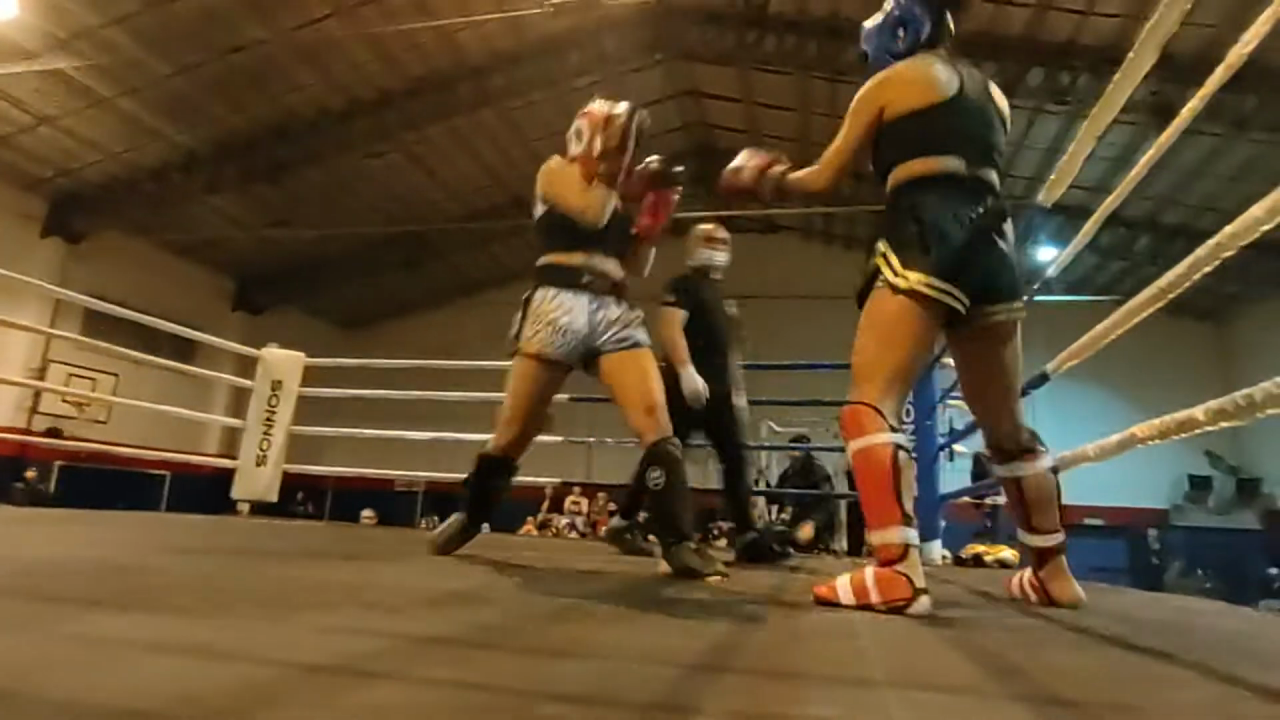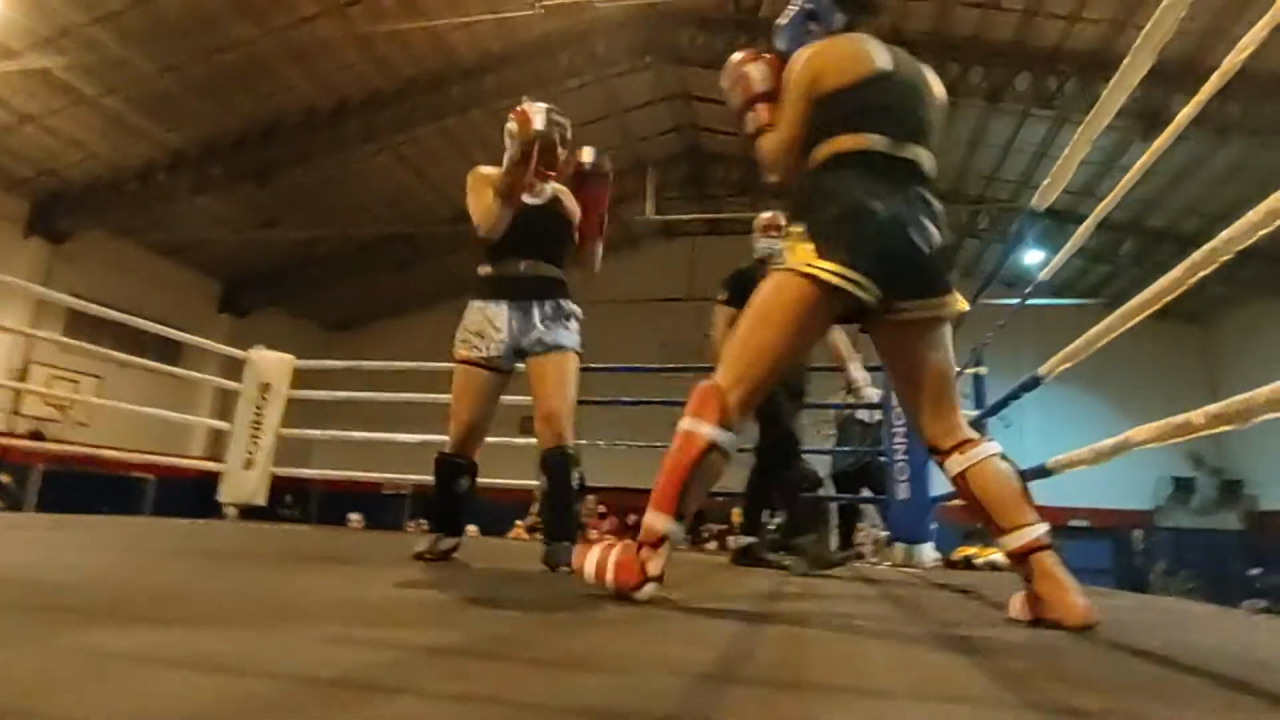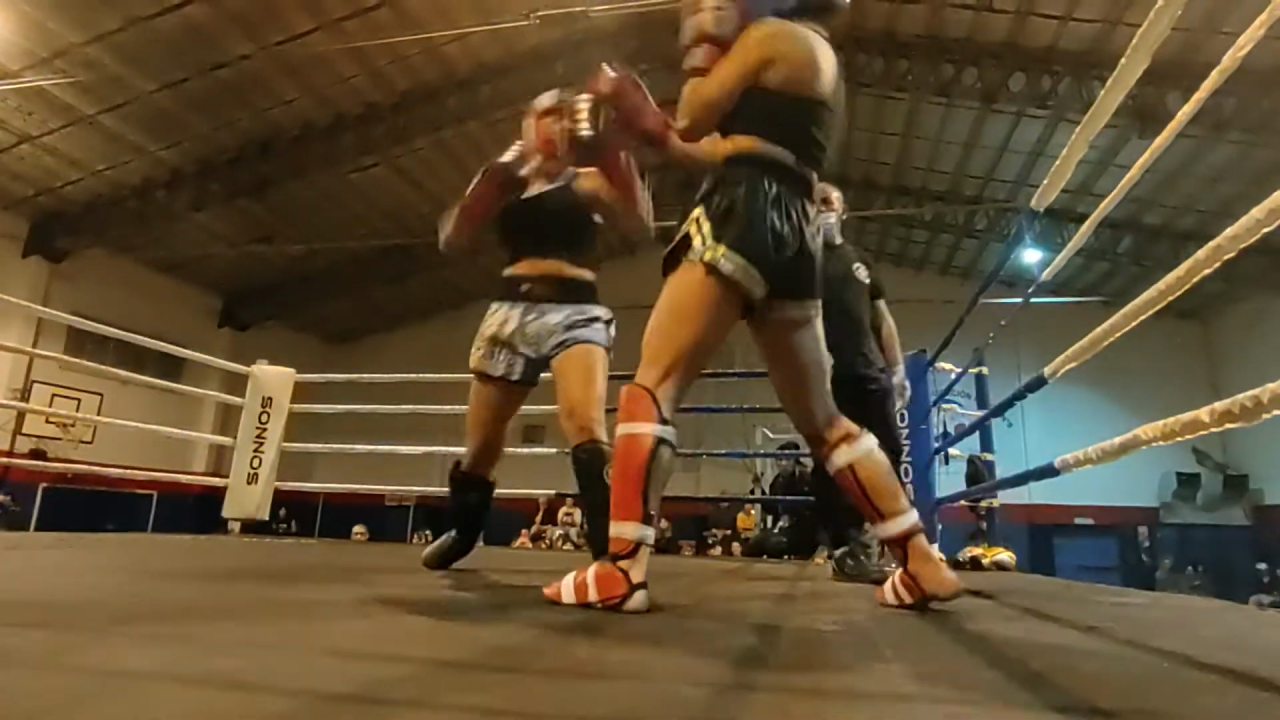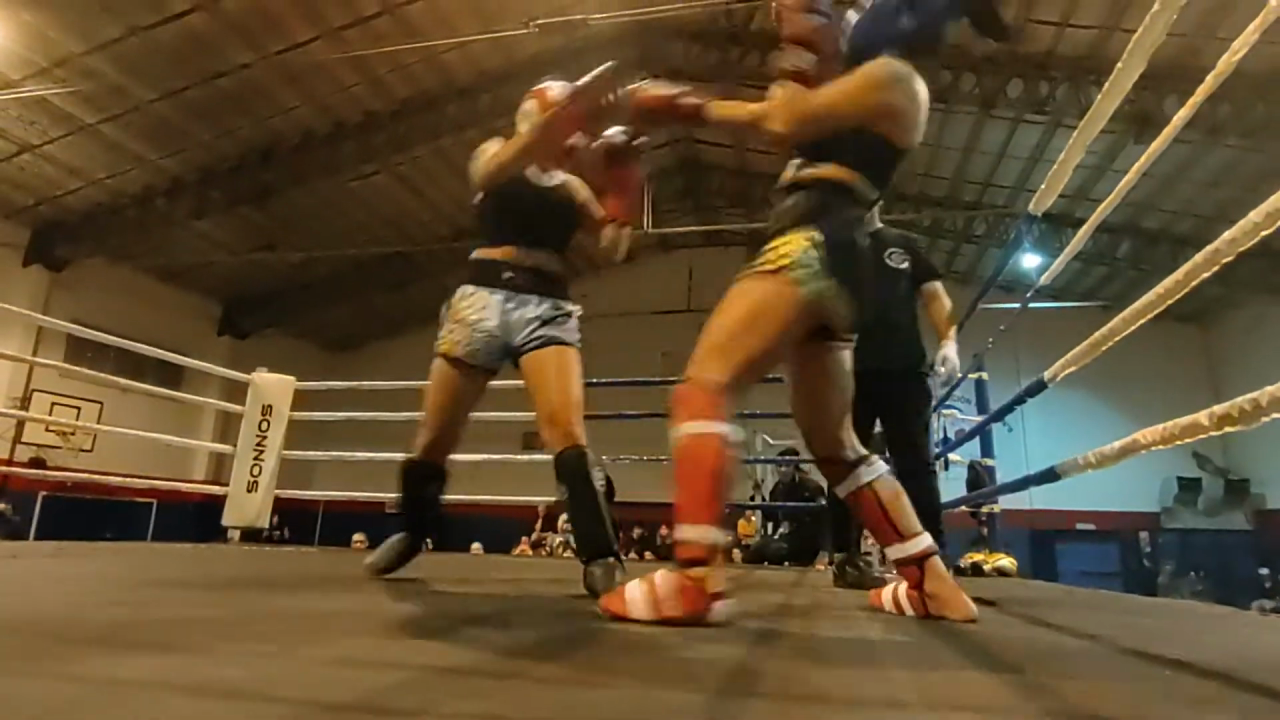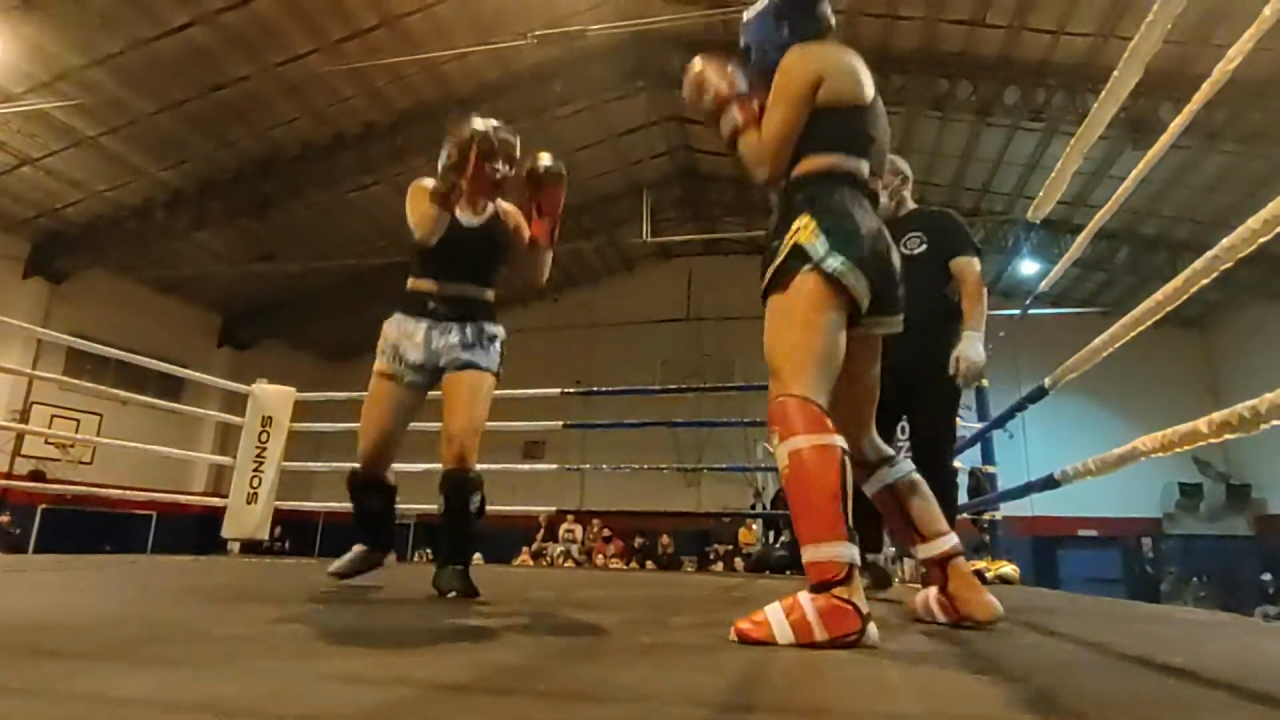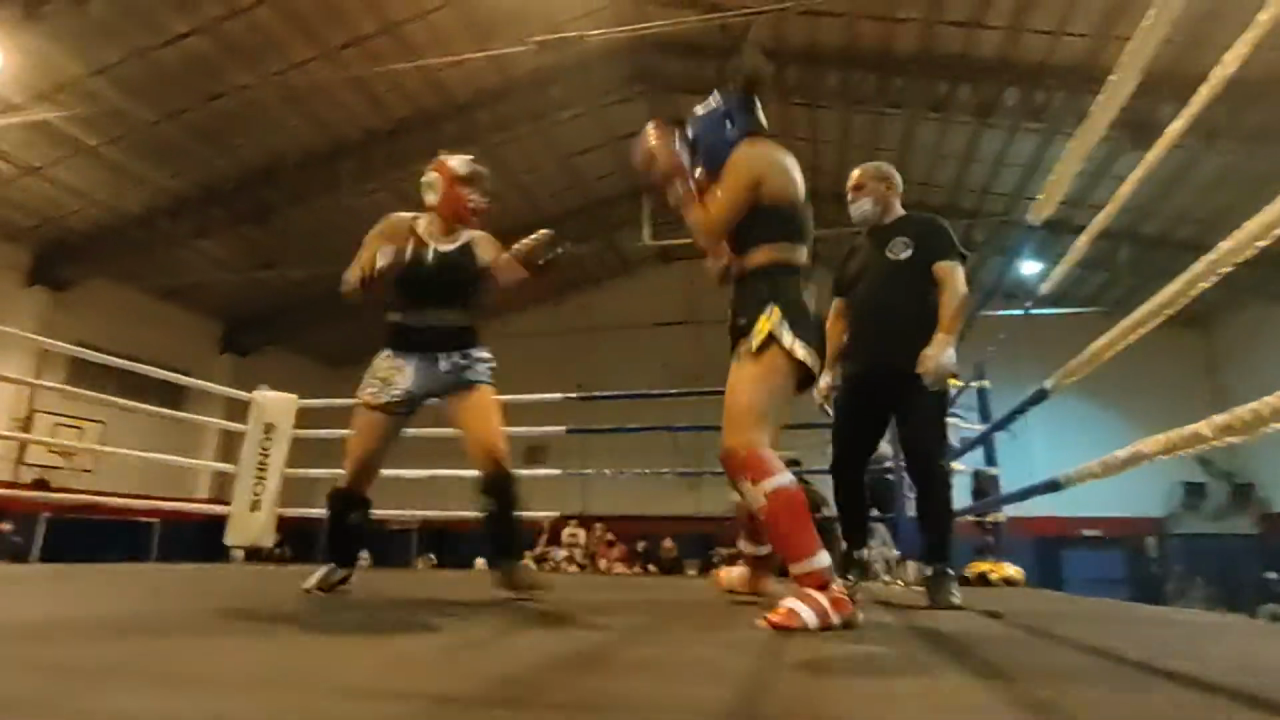
dt=0.5s
person 1, frame 1
left shoulder: (893, 80)
right shoulder: (991, 94)
left elbow: (823, 177)
left wrist: (771, 176)
left hip: (927, 244)
right hip: (991, 247)
left knee: (869, 405)
right knee: (1004, 426)
left ankle: (897, 568)
right ankle: (1052, 572)
person 1, frame 2
left shoulder: (815, 57)
right shoulder: (922, 78)
left elbow: (788, 167)
left wrist: (759, 105)
left hip: (840, 230)
right hip: (917, 234)
left knee: (725, 394)
right knee: (944, 427)
left ankle: (643, 556)
right ankle: (1049, 582)
person 1, frame 3
right shoulder: (821, 65)
left elbow: (692, 120)
right wrist: (650, 122)
left hip: (737, 219)
right hip: (793, 237)
left knee: (653, 387)
right knee: (821, 416)
left ankle: (622, 569)
right ankle: (922, 564)
person 1, frame 4
left shoulder: (889, 77)
right shoulder: (868, 93)
left elbow: (783, 122)
right elbow: (756, 116)
right wrist: (687, 104)
left hip: (811, 246)
right hip: (832, 257)
left knee: (701, 391)
right knee: (834, 442)
left ankle: (694, 579)
right ankle: (933, 582)
person 1, frame 5
left shoulder: (805, 59)
right shoulder: (854, 75)
left elbow: (767, 166)
left wrist: (729, 108)
left hip: (823, 232)
right hip: (865, 236)
left knee: (795, 401)
right knee: (858, 437)
left ankle: (835, 595)
right ankle: (957, 584)
person 1, frame 6
left shoulder: (756, 157)
right shoulder: (762, 170)
left elbow: (708, 229)
right elbow: (728, 263)
left wrist: (675, 177)
left hip: (777, 316)
right hip: (761, 318)
left knee: (743, 448)
right knee: (742, 453)
left ankle: (823, 587)
right ankle: (758, 562)
person 2, frame 1
left shoulder: (618, 200)
right shoulder: (555, 171)
left elbow: (638, 265)
right elbow: (592, 214)
left wrist: (657, 203)
right wrist: (616, 159)
left hip: (615, 312)
right hip: (558, 302)
left knee: (655, 423)
right knee: (515, 429)
left ankle: (679, 542)
right ankle: (470, 515)
person 2, frame 2
left shoulder: (564, 199)
right shoulder: (486, 178)
left elbow: (589, 262)
right elbow: (489, 227)
left wrist: (595, 196)
right wrist: (520, 166)
left hip: (552, 314)
right hip: (493, 310)
left knee: (555, 427)
right knee: (465, 432)
left ankle: (560, 540)
right ankle: (446, 529)
person 2, frame 3
left shoulder: (589, 184)
right shoulder: (507, 187)
left elbow: (640, 224)
right elbow: (451, 240)
left wrist: (613, 158)
right wrist: (494, 178)
left hip: (577, 315)
right hip: (513, 315)
left knee: (586, 427)
right knee: (479, 447)
left ankle: (611, 552)
right ankle: (464, 532)
person 2, frame 4
left shoulder: (574, 187)
right shoulder: (497, 156)
left elbow: (613, 246)
right elbow: (498, 165)
left wrist: (623, 181)
right wrist: (580, 100)
left hip: (547, 310)
right hip: (482, 301)
left knee: (565, 428)
right knee: (435, 437)
left ankle: (602, 560)
right ankle: (411, 533)
person 2, frame 5
left shoulder: (508, 215)
right shoulder: (423, 191)
left elbow: (538, 272)
right elbow: (426, 233)
left wrist: (548, 207)
right wrist: (451, 178)
left hip: (474, 334)
right hip: (413, 327)
left knee: (460, 451)
right knee: (373, 450)
left ankle: (453, 565)
right ankle: (373, 543)
person 2, frame 6
left shoulder: (478, 241)
right shoulder: (399, 226)
left elbow: (505, 277)
right elbow: (351, 284)
left wrist: (526, 257)
right wrist: (387, 267)
left hip: (462, 358)
right hip: (401, 357)
left knee: (494, 457)
right knee: (358, 469)
left ankle: (506, 560)
right ankle: (339, 560)
person 3, frame 1
left shoulder: (718, 292)
right shoulder: (684, 284)
right elbow: (671, 326)
left wrist: (737, 390)
right wrist: (687, 370)
left hip: (717, 389)
right hip: (690, 387)
left knee: (736, 457)
left ankle: (750, 538)
right ankle: (622, 523)
person 3, frame 2
right shoulder: (744, 278)
left elbow: (828, 328)
right elbow: (721, 327)
left wrist: (853, 367)
left hip: (790, 383)
left knee: (775, 455)
right knee: (786, 449)
left ankle: (748, 541)
person 3, frame 3
left shoulder: (858, 259)
left elbow: (881, 316)
left wrist: (897, 367)
left hip: (865, 371)
left knee: (888, 452)
left ankle: (853, 534)
right ankle: (844, 550)
person 3, frame 4
left shoulder: (904, 244)
left elbow: (936, 297)
left wrist: (948, 343)
left hip: (905, 371)
right hip: (851, 372)
left knee: (916, 462)
right ankle: (846, 558)
person 3, frame 5
left shoulder: (940, 224)
left elbow: (971, 278)
left wrist: (973, 335)
left hip: (933, 366)
right hip: (875, 369)
left knee: (934, 466)
right ankle: (869, 561)
person 3, frame 6
left shoulder: (926, 232)
right shoulder: (857, 254)
left elbow: (954, 281)
right elbow: (839, 316)
left wrist: (942, 339)
right wrist: (829, 370)
left hip: (917, 369)
right hip: (863, 373)
left knee: (926, 465)
right knee: (846, 465)
left ankle: (939, 570)
